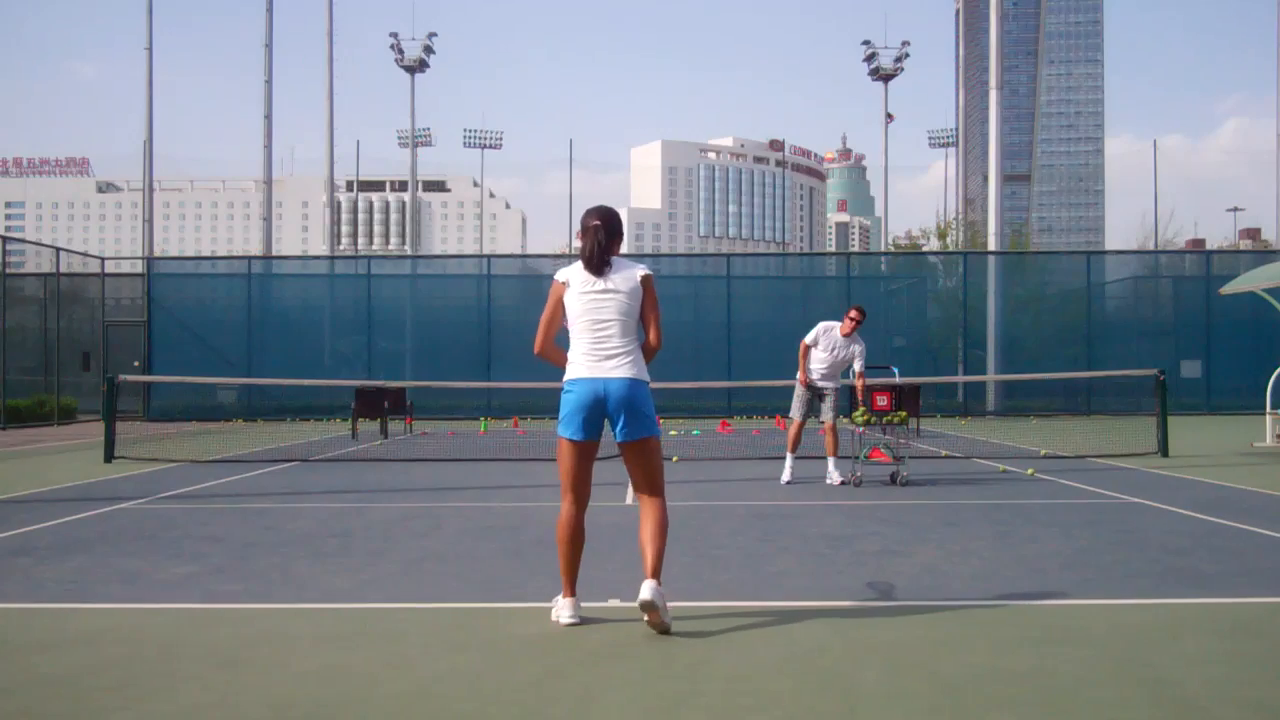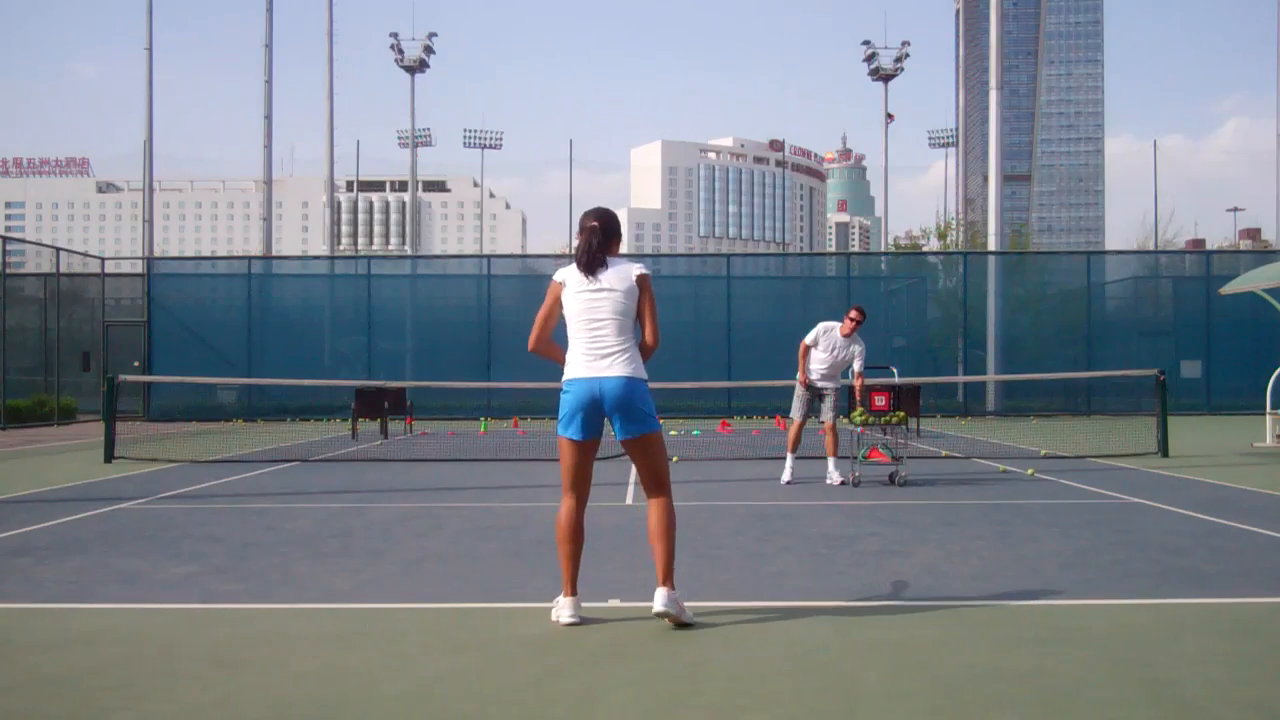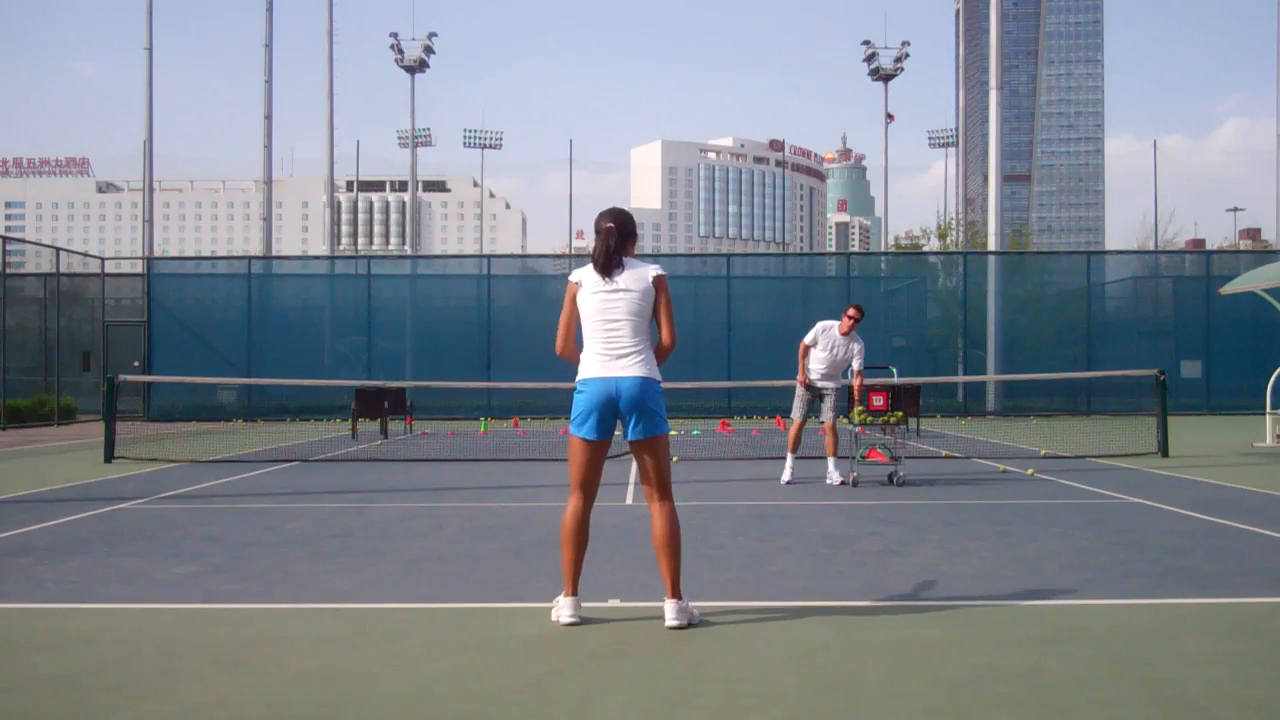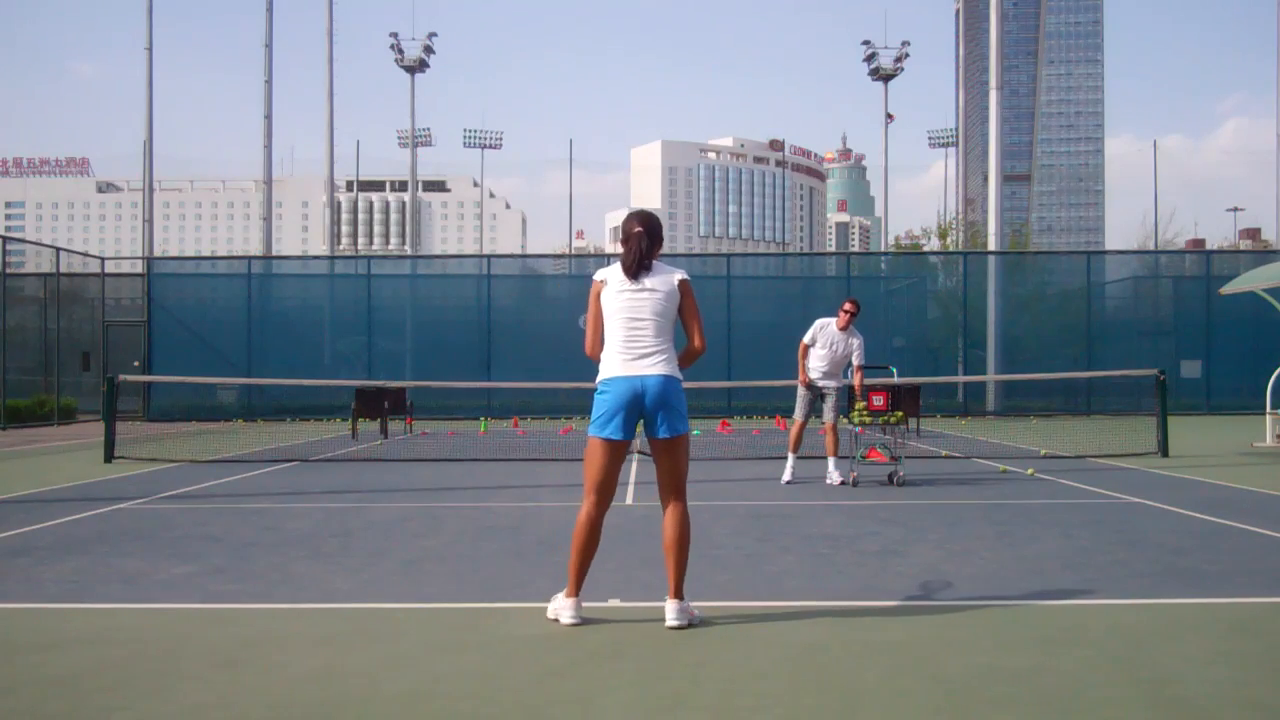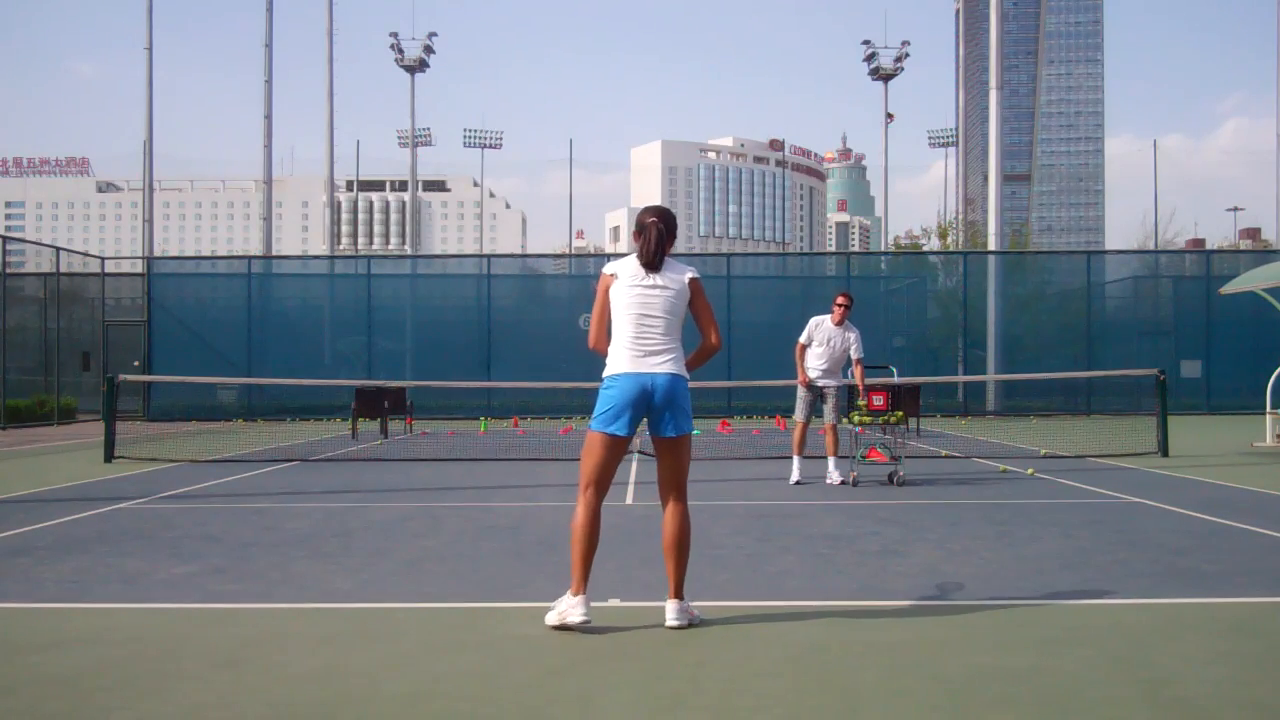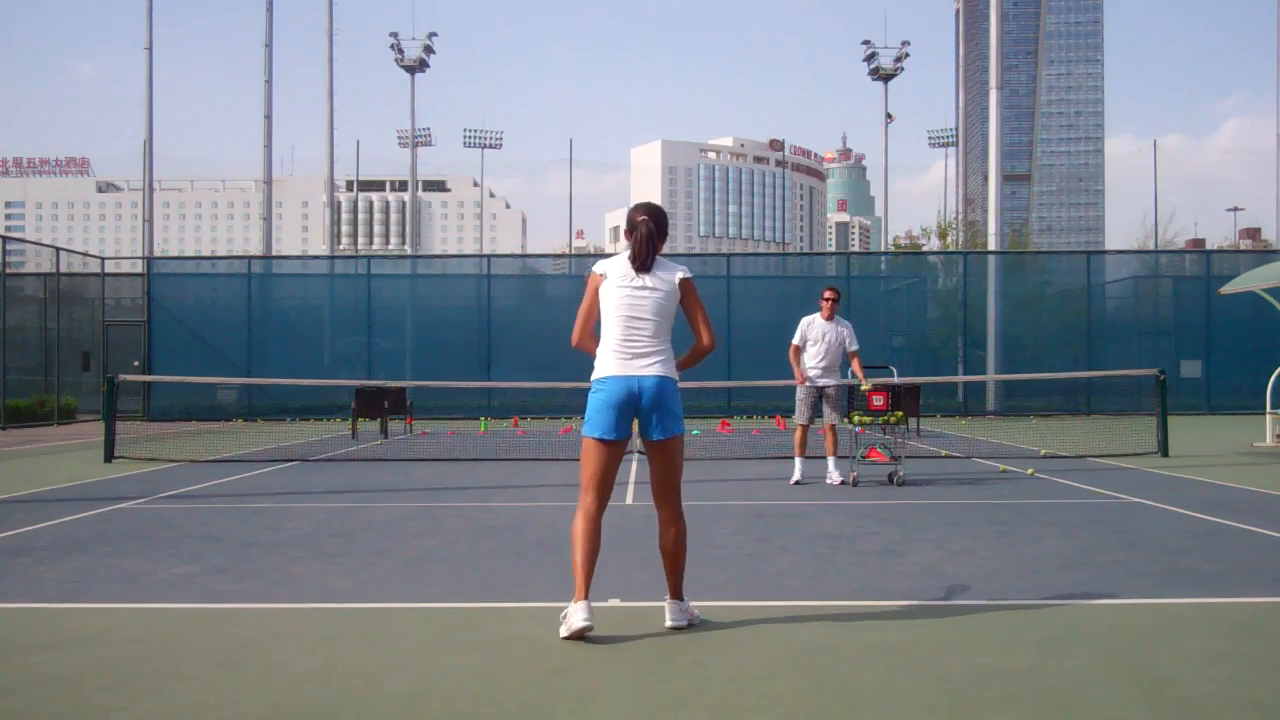
dt=0.2s
person 1, frame 1
left shoulder: (565, 278)
right shoulder: (639, 274)
left elbow: (542, 346)
right elbow: (654, 340)
left hip: (579, 388)
right hip: (629, 387)
left knee: (573, 501)
right knee: (651, 496)
left ankle: (567, 600)
right ankle: (652, 583)
person 1, frame 2
left shoulder: (563, 278)
right shoulder: (636, 273)
left elbow: (536, 343)
right elbow: (651, 339)
left hip: (577, 387)
right hip: (626, 386)
left knee: (572, 498)
right knee: (658, 492)
left ankle: (568, 599)
right ankle: (665, 591)
person 1, frame 3
left shoulder: (579, 278)
right shoulder: (652, 274)
left elbow: (563, 347)
right elbow: (668, 340)
left hip: (592, 386)
right hip: (640, 386)
left knee: (579, 498)
right knee: (660, 498)
left ankle: (569, 599)
right ankle: (674, 602)
person 1, frame 4
left shoulder: (603, 278)
right shoulder: (678, 279)
left elbow: (592, 348)
right elbow: (698, 344)
left hip: (615, 387)
right hip: (664, 386)
left knee: (595, 500)
right knee: (674, 500)
left ankle: (570, 599)
right ankle: (676, 603)
person 1, frame 5
left shoulder: (614, 271)
right shoulder: (688, 277)
left elbow: (595, 341)
right elbow: (713, 341)
left hip: (620, 383)
right hip: (670, 385)
left knee: (589, 493)
right knee: (674, 499)
left ankle: (577, 597)
right ankle: (676, 603)
person 1, frame 6
left shoulder: (603, 270)
right shoulder: (678, 275)
left elbow: (579, 339)
right elbow: (707, 341)
left hip: (609, 385)
right hip: (659, 386)
left knee: (590, 502)
right knee: (668, 502)
left ankle: (580, 603)
right ankle: (676, 604)
person 2, frame 1
left shoulder: (858, 346)
right shoulder: (824, 328)
left elbow: (859, 376)
right elbow: (804, 345)
left wrist: (861, 403)
right wrist: (802, 372)
left hip: (830, 385)
right hip: (807, 380)
left knee: (830, 426)
right knee: (798, 422)
left ankle: (832, 471)
right ankle: (788, 467)
person 2, frame 2
left shoulder: (858, 346)
right shoulder: (824, 328)
left elbow: (858, 376)
right elbow: (804, 345)
left wrist: (859, 403)
right wrist: (802, 372)
left hip: (830, 385)
right hip: (807, 380)
left knee: (830, 426)
right knee: (798, 422)
left ankle: (832, 471)
right ankle: (789, 467)
person 2, frame 3
left shoulder: (857, 345)
right shoulder: (823, 327)
left elbow: (857, 374)
right elbow: (804, 346)
left wrist: (857, 401)
right wrist: (801, 372)
left hip: (831, 385)
right hip: (808, 380)
left knee: (830, 426)
right knee: (798, 422)
left ankle: (832, 471)
right ankle: (789, 467)
person 2, frame 4
left shoulder: (856, 340)
right shoulder: (821, 325)
left elbow: (858, 370)
right elbow: (804, 346)
left wrist: (858, 396)
right wrist: (802, 372)
left hip: (832, 384)
right hip: (809, 380)
left knee: (831, 426)
right knee: (799, 422)
left ankle: (832, 471)
right ankle: (789, 466)
person 2, frame 5
left shoulder: (853, 334)
right shoulder: (816, 322)
left elbow: (857, 363)
right elbow: (800, 347)
left wrist: (861, 389)
right wrist: (801, 372)
left hip: (832, 383)
right hip: (809, 380)
left knee: (831, 426)
right knee: (801, 423)
left ankle: (832, 471)
right ankle: (796, 469)
person 2, frame 6
left shoulder: (845, 327)
right shoulder: (807, 322)
left elbow: (853, 356)
right elbow: (794, 349)
left wrist: (862, 379)
right wrist: (797, 370)
left hip: (831, 383)
right hip: (807, 381)
left knee: (830, 427)
right knee: (802, 425)
left ankle: (832, 471)
right ankle: (798, 470)
